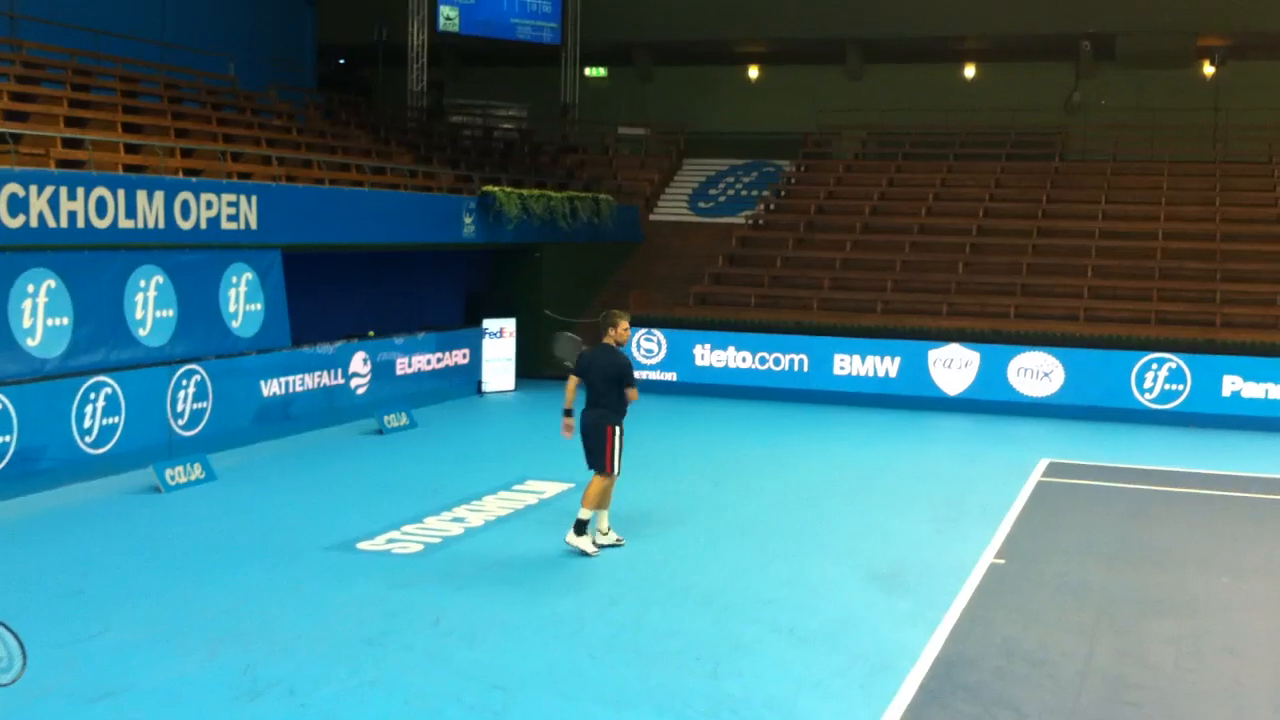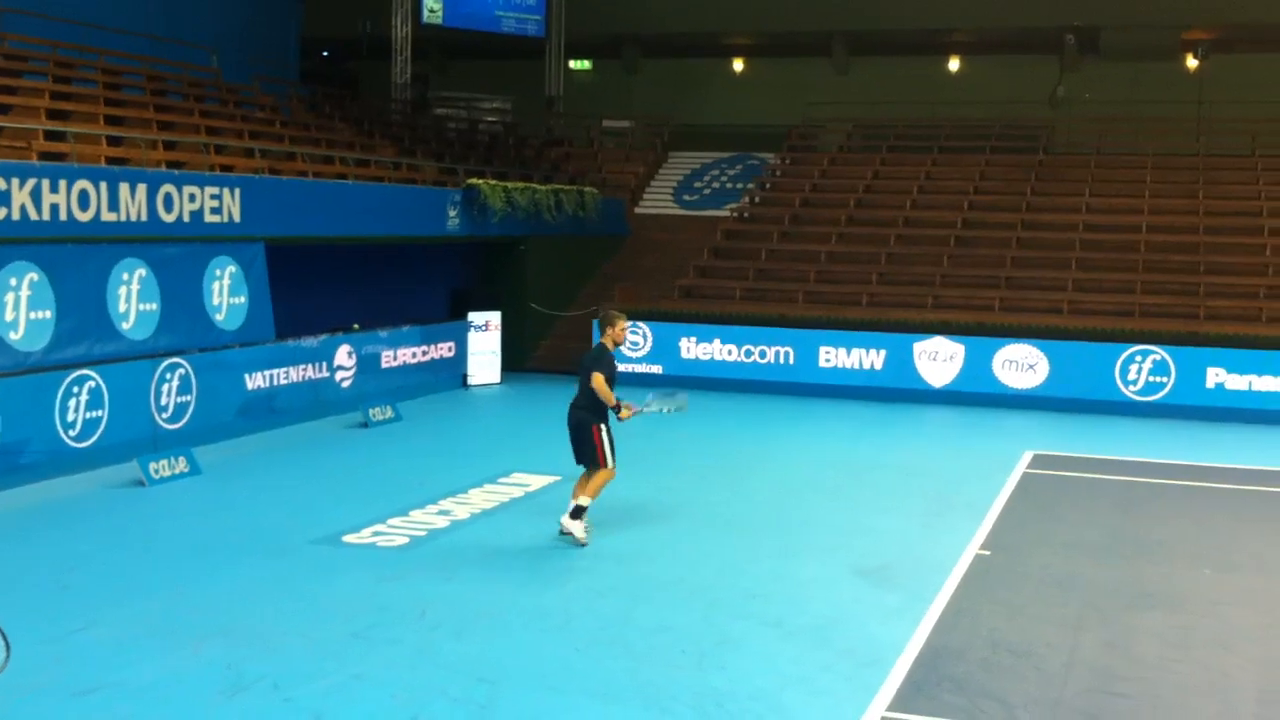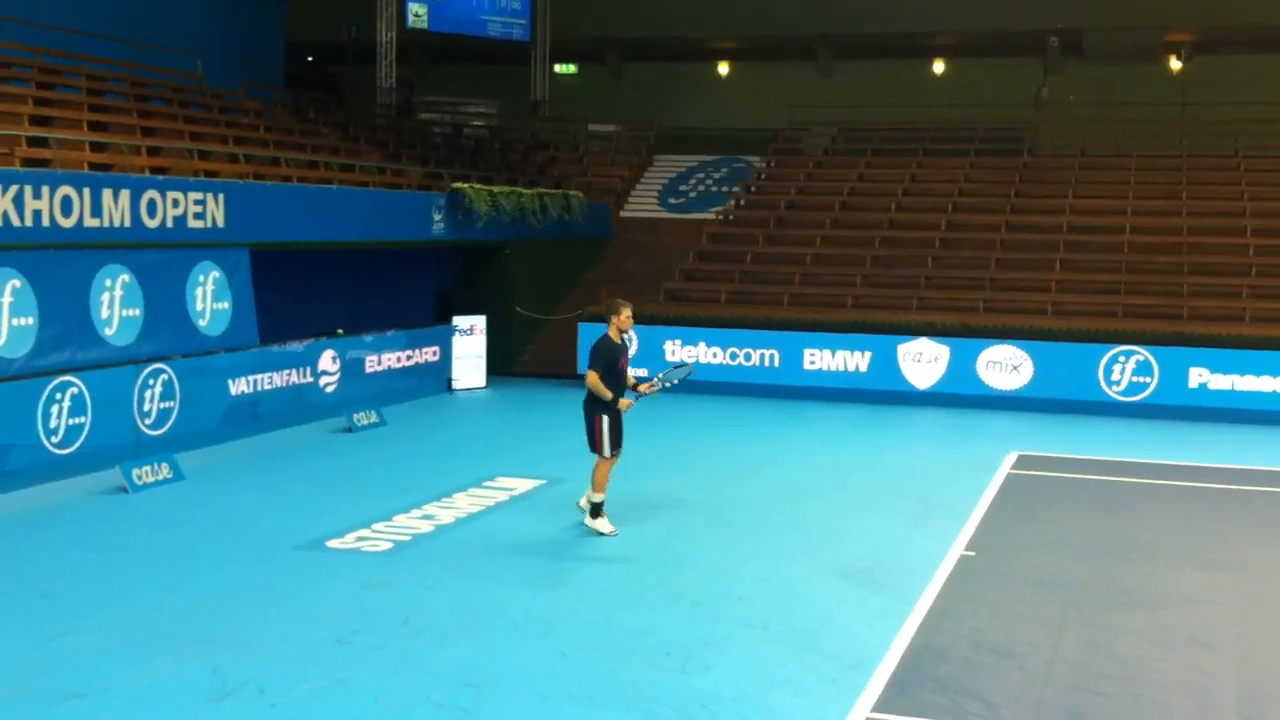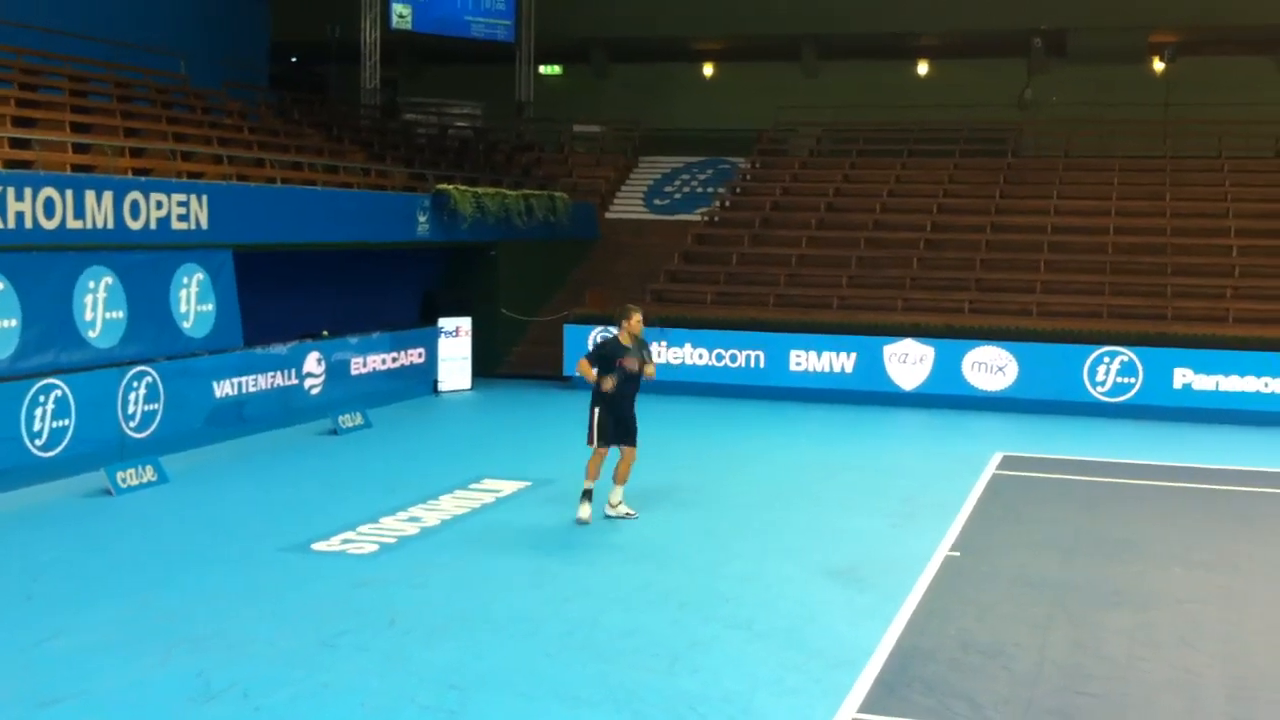
dt=0.5s
person 1, frame 1
left shoulder: (586, 355)
right shoulder: (621, 360)
left elbow: (571, 385)
right elbow: (632, 396)
left wrist: (567, 415)
left hip: (590, 418)
right hip: (609, 421)
left knee: (607, 475)
right knee: (605, 476)
left ankle: (603, 532)
right ankle: (578, 532)
person 1, frame 2
left shoulder: (597, 353)
right shoulder: (604, 356)
right elbow: (598, 383)
left wrist: (616, 405)
right wrist: (618, 408)
left hip: (580, 415)
right hip: (591, 419)
left knee: (593, 469)
right knee: (607, 469)
left ankle: (573, 518)
right ankle: (574, 515)
person 1, frame 3
left shoulder: (622, 344)
right shoulder: (603, 347)
right elbow: (591, 381)
left wrist: (637, 386)
right wrist: (616, 400)
left hip: (611, 409)
right hip: (599, 409)
left knee: (610, 457)
right knee: (606, 459)
left ankle: (590, 499)
right ankle: (595, 515)
person 1, frame 4
left shoulder: (642, 345)
right shoulder: (606, 346)
left elbow: (650, 373)
right elbow: (582, 367)
left wrist: (639, 368)
right wrist: (598, 381)
left hip: (626, 408)
right hip: (603, 406)
left knee: (629, 454)
right knee: (600, 451)
left ankle: (615, 503)
right ankle: (585, 499)
